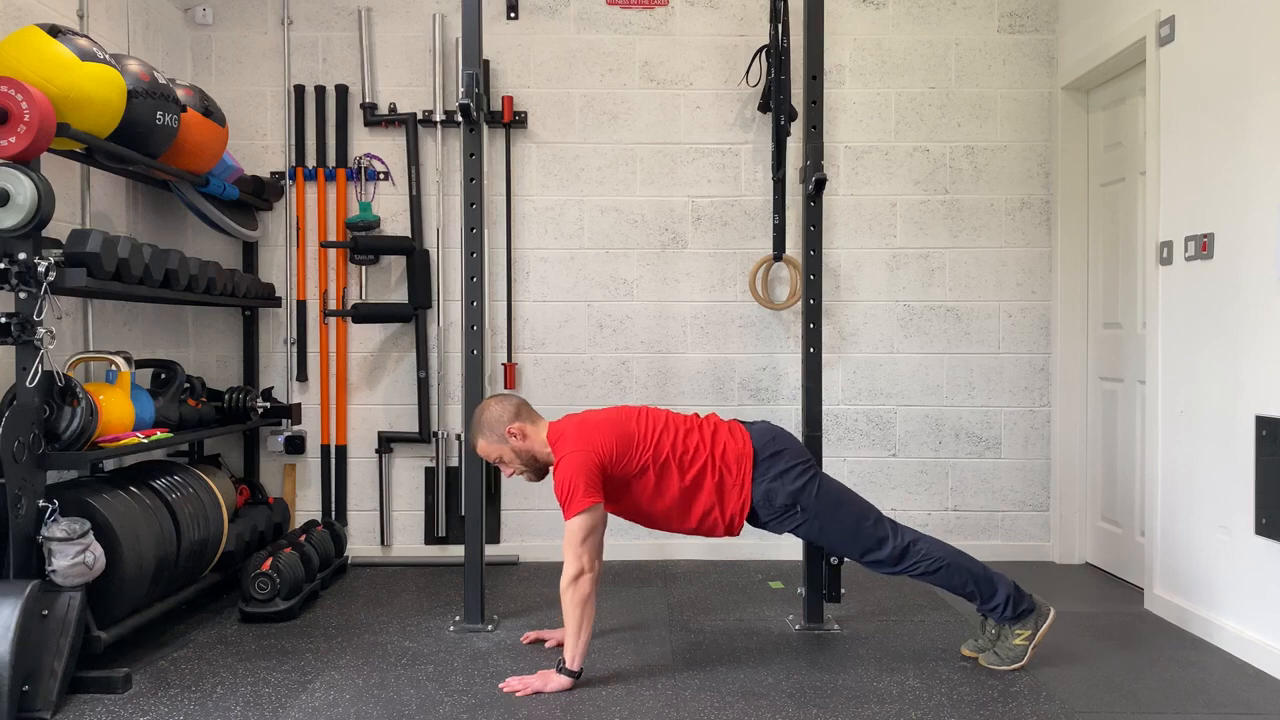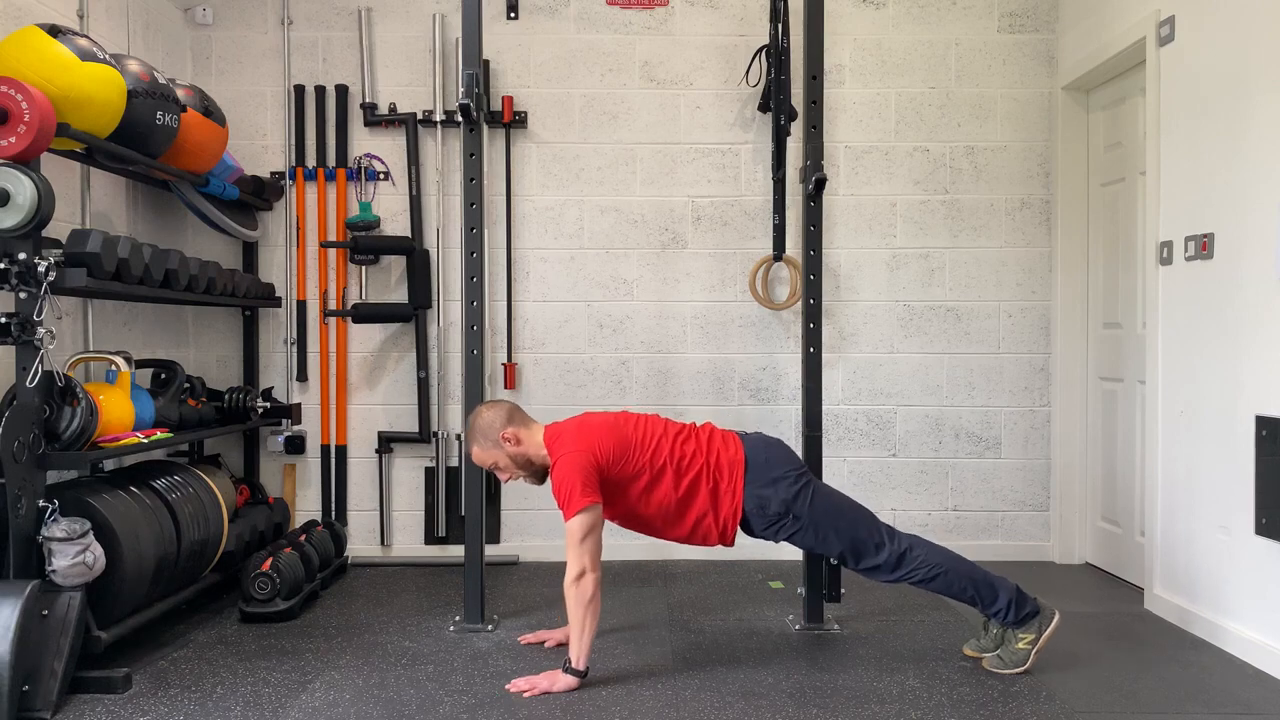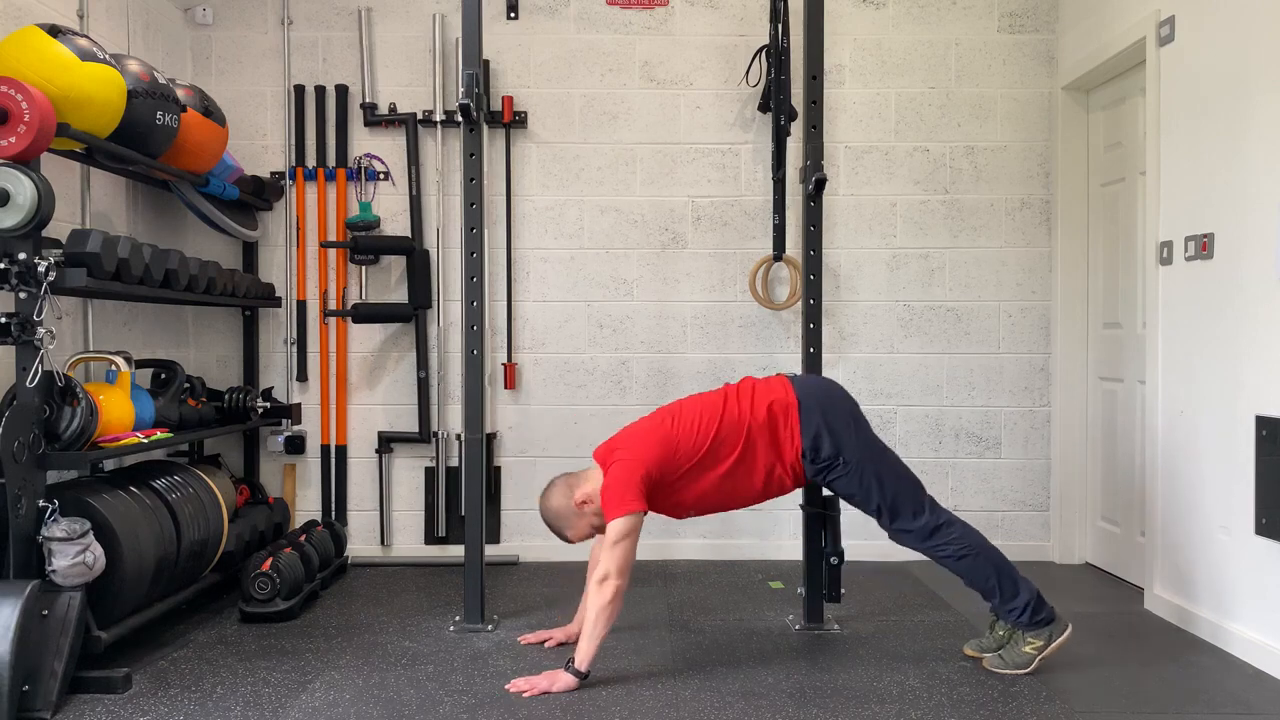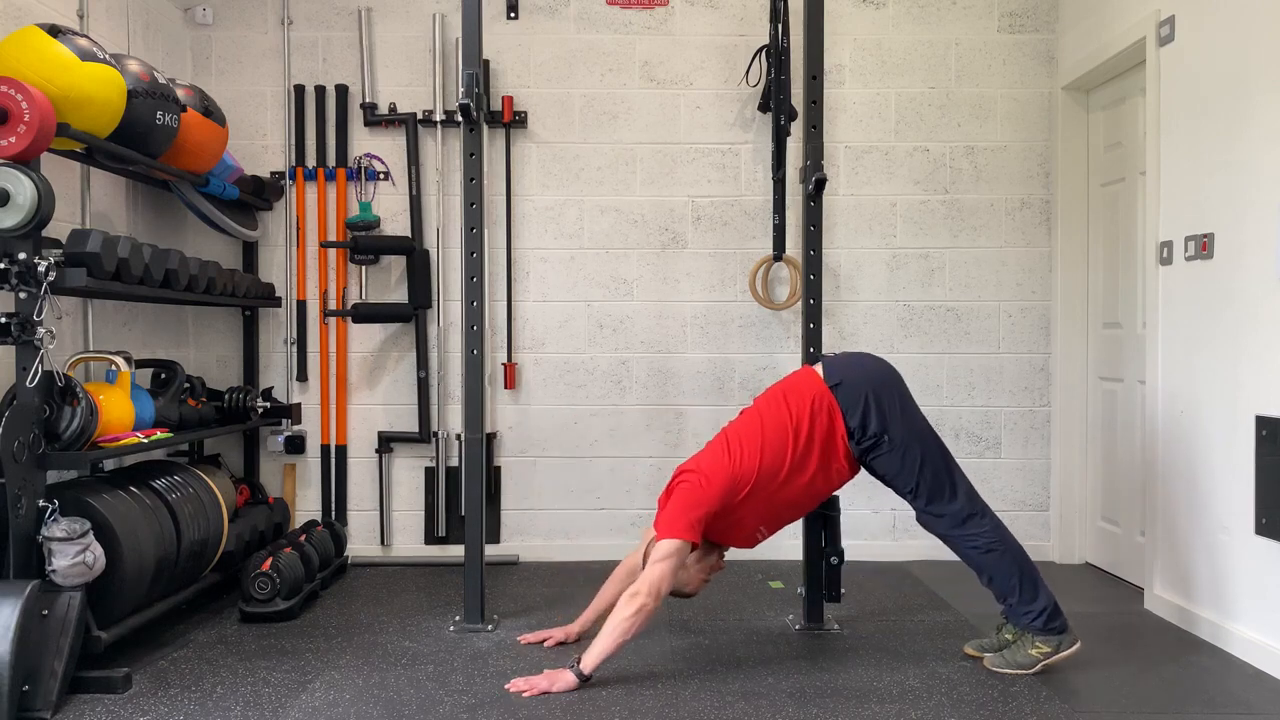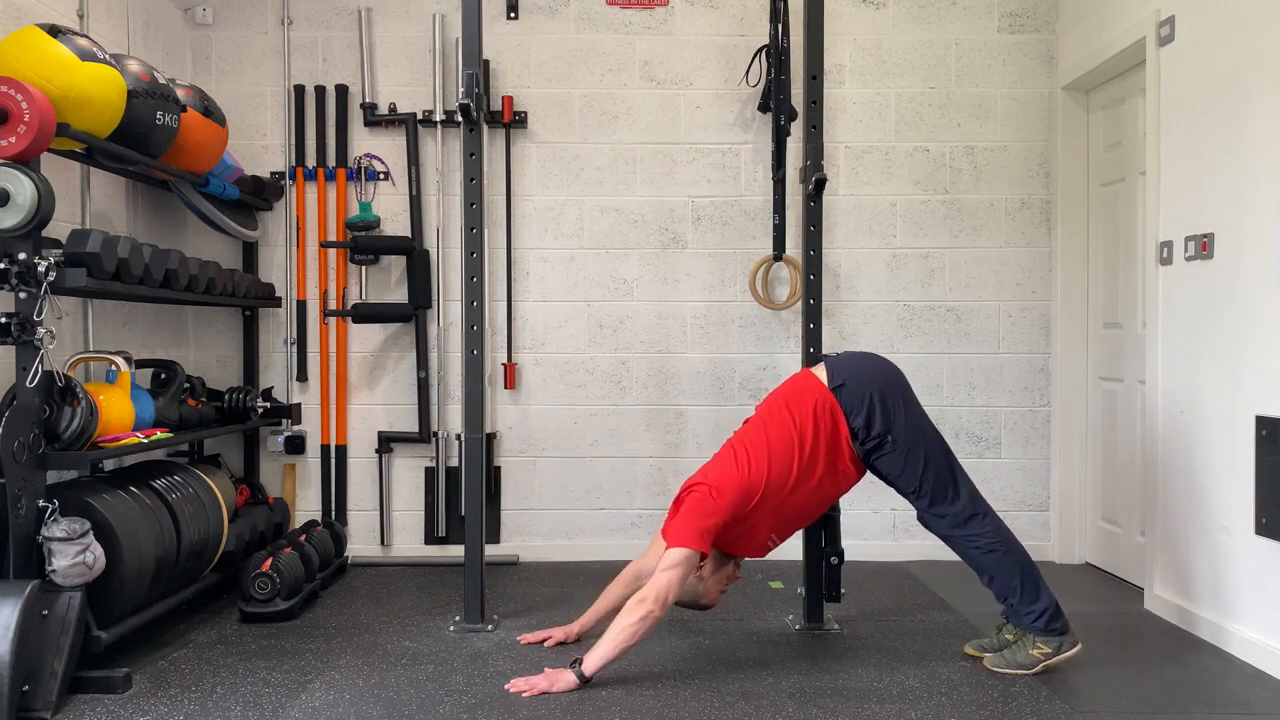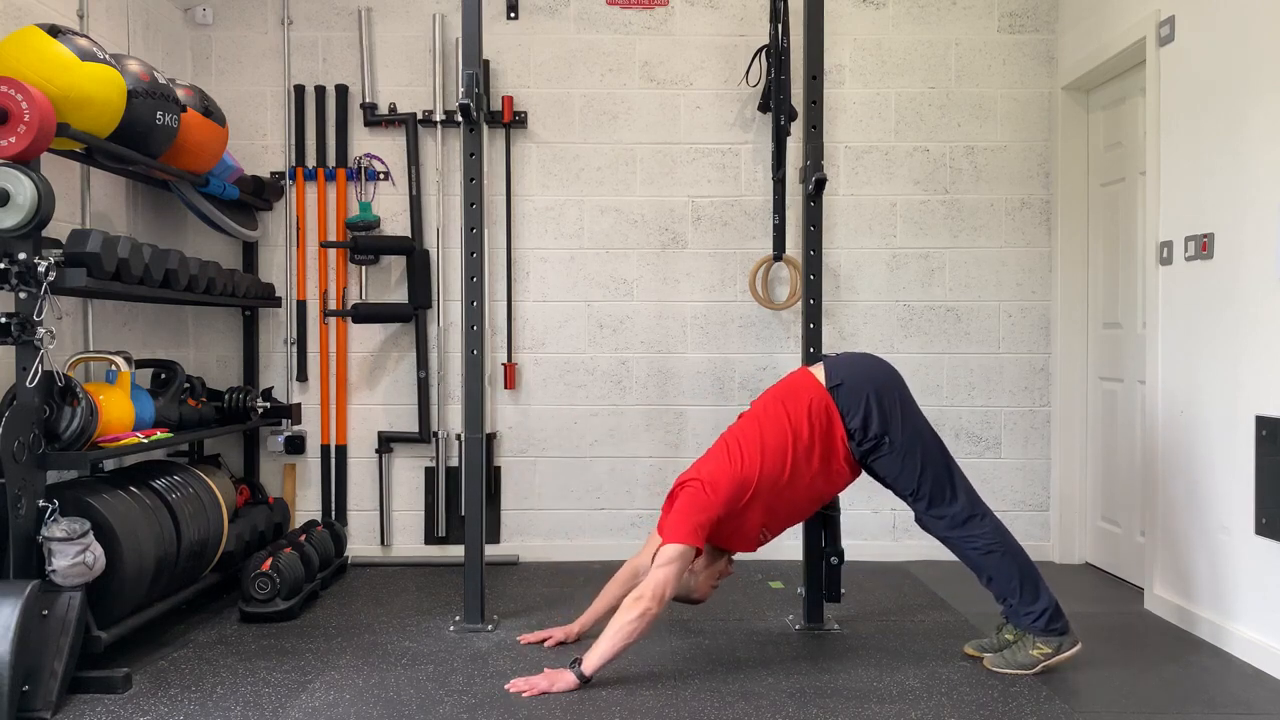
dt=0.7s
person 1, frame 1
left shoulder: (573, 458)
right shoulder: (579, 441)
left elbow: (579, 571)
right elbow: (591, 559)
left wrist: (567, 669)
right wrist: (573, 627)
left hip: (766, 480)
right hip: (754, 468)
left knee: (887, 548)
right knee: (876, 549)
left ankle: (1018, 610)
right ankle: (1001, 610)
person 1, frame 2
left shoulder: (568, 459)
right shoulder: (576, 441)
left elbow: (582, 571)
right elbow: (586, 565)
left wrist: (573, 669)
right wrist: (574, 628)
left hip: (756, 489)
right hip: (747, 473)
left knee: (882, 553)
right knee: (878, 551)
left ankle: (1022, 614)
right ankle: (1005, 613)
person 1, frame 3
left shoulder: (625, 471)
right shoulder: (620, 462)
left elbow: (610, 577)
right elbow: (605, 562)
left wrist: (575, 671)
right wrist: (575, 627)
left hip: (807, 427)
right hip: (799, 418)
left knee: (919, 522)
right knee: (915, 523)
left ankle: (1036, 620)
right ankle: (1012, 616)
person 1, frame 4
left shoulder: (692, 501)
right shoulder: (690, 501)
left elbow: (644, 596)
right elbow: (635, 564)
left wrist: (578, 673)
right wrist: (576, 627)
left hip: (855, 399)
right hip: (845, 395)
left knee: (952, 512)
right knee: (945, 512)
left ankle: (1044, 628)
right ankle: (1023, 619)
person 1, frame 5
left shoulder: (704, 510)
right shoulder: (699, 509)
left elbow: (650, 602)
right elbow: (640, 568)
left wrist: (579, 673)
right wrist: (576, 627)
left hip: (857, 398)
right hip: (847, 397)
left knee: (955, 513)
right knee: (947, 513)
left ankle: (1046, 629)
right ankle: (1022, 621)
person 1, frame 6
left shoulder: (697, 504)
right shoulder: (692, 505)
left elbow: (647, 599)
right elbow: (637, 567)
left wrist: (577, 673)
right wrist: (576, 627)
left hip: (855, 400)
right hip: (845, 397)
left knee: (952, 514)
right knee: (943, 515)
left ankle: (1046, 629)
right ankle: (1023, 621)
